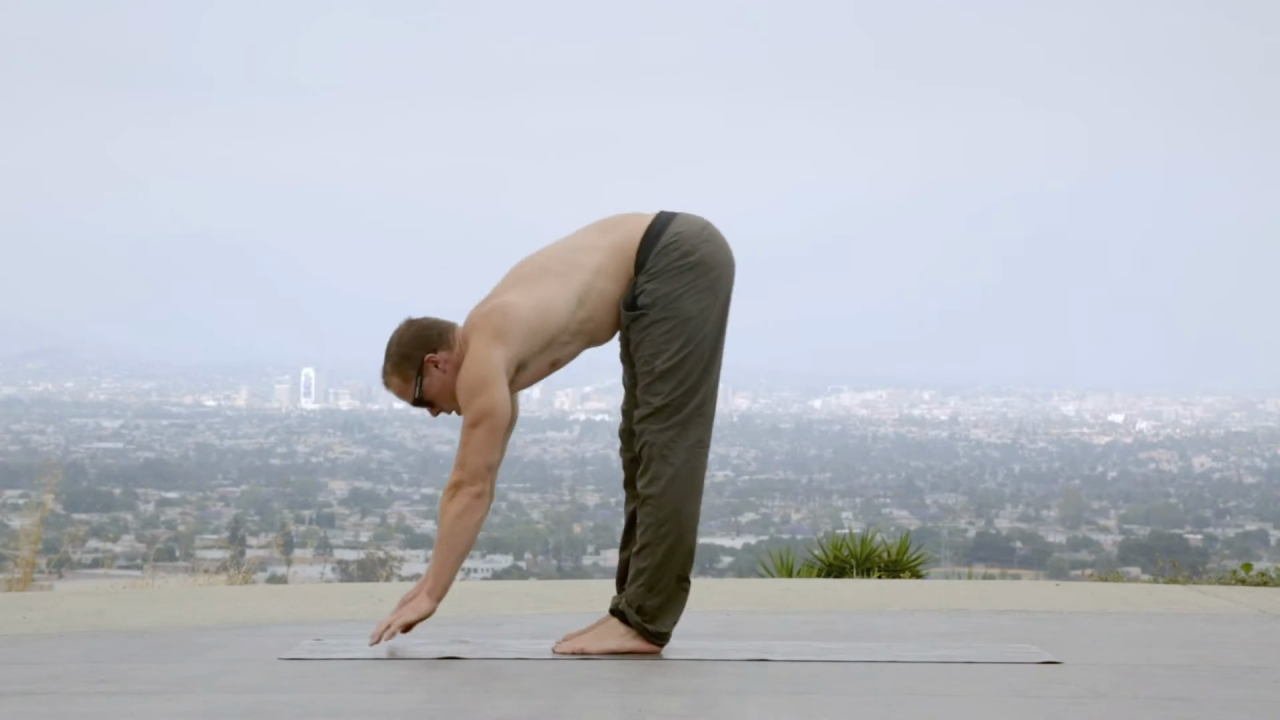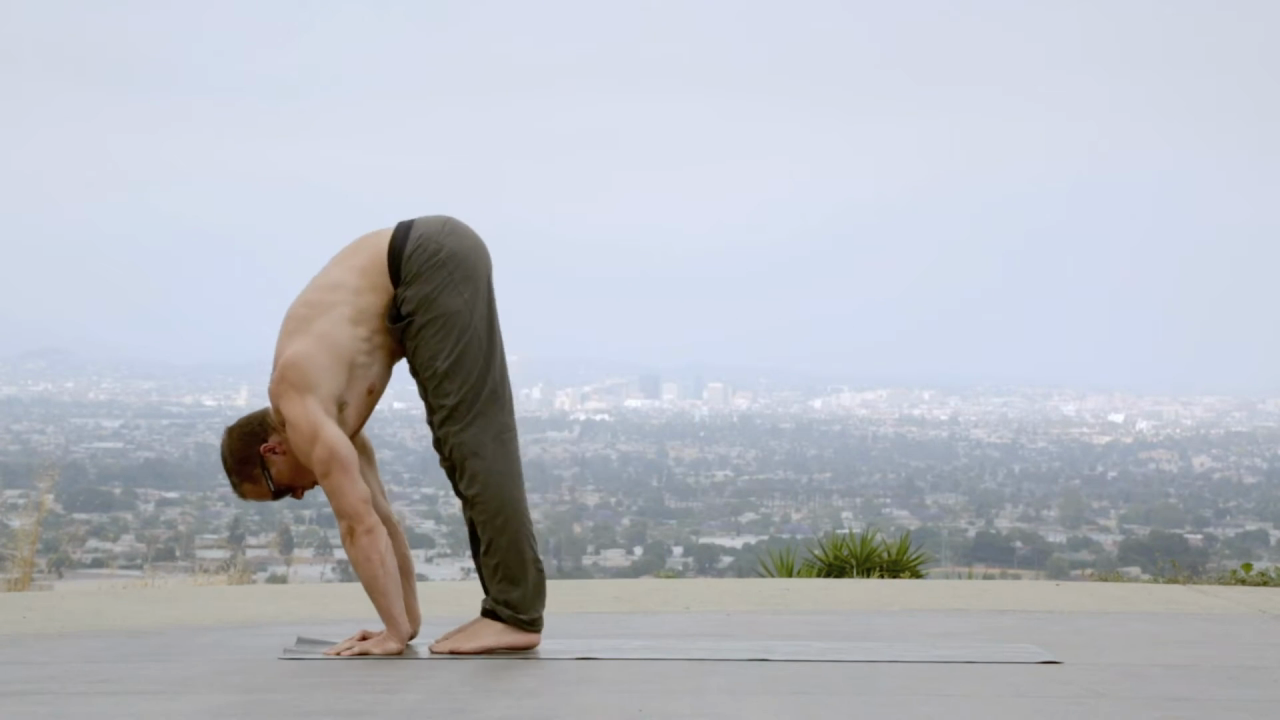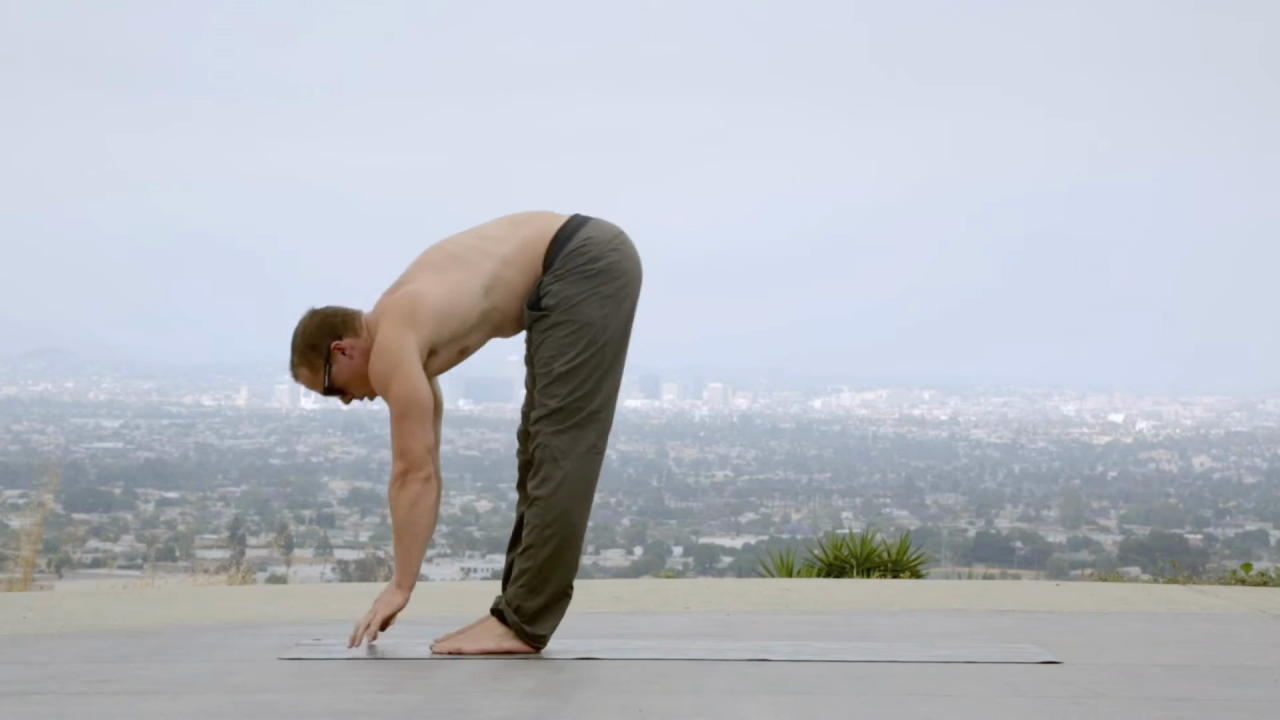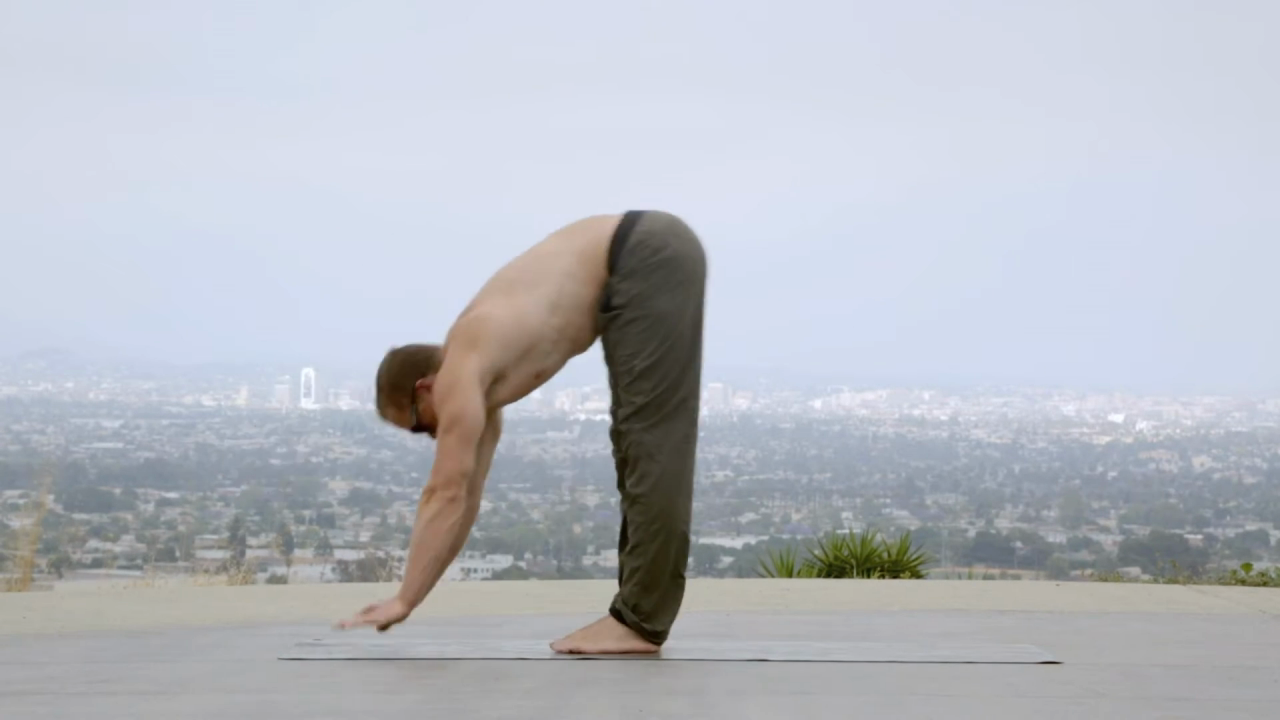
dt=0.7s
person 1, frame 1
left shoulder: (481, 356)
right shoulder: (495, 355)
left elbow: (472, 486)
right elbow: (476, 483)
left wrist: (430, 591)
right wrist: (433, 581)
left hip: (679, 261)
right hip: (674, 263)
left knee: (665, 443)
right knee: (648, 442)
left ankle: (643, 619)
right ankle: (639, 611)
person 1, frame 2
left shoulder: (301, 417)
right shoulder: (330, 417)
left elbow: (361, 528)
right elbow: (380, 520)
left wrist: (396, 631)
right wrist: (408, 620)
left hip: (434, 257)
right hip: (437, 257)
left knee: (473, 439)
right knee: (469, 439)
left ankle: (515, 612)
right ankle: (511, 608)
person 1, frame 3
left shoulder: (392, 344)
right shoulder: (412, 349)
left elbow: (414, 473)
right elbow: (426, 471)
left wrist: (399, 584)
right wrist: (406, 579)
left hip: (586, 265)
right hip: (585, 263)
left knee: (559, 448)
right knee: (547, 447)
left ankle: (521, 620)
right ankle: (518, 612)
person 1, frame 4
left shoulder: (461, 374)
right shoulder: (474, 388)
left elbow: (445, 494)
right elbow: (463, 498)
left wrist: (404, 600)
right wrist: (409, 599)
left hip: (653, 257)
right hip: (650, 253)
left knee: (650, 437)
right knee: (645, 437)
left ankle: (641, 617)
right ankle: (641, 609)
